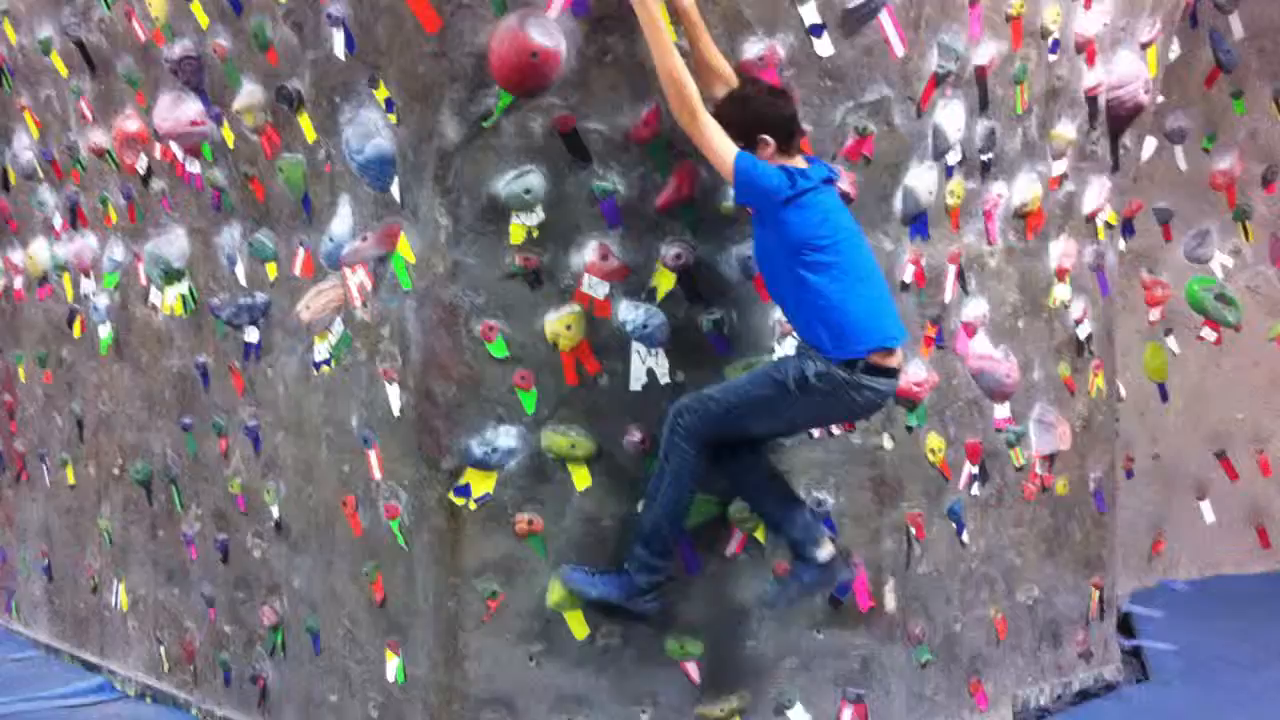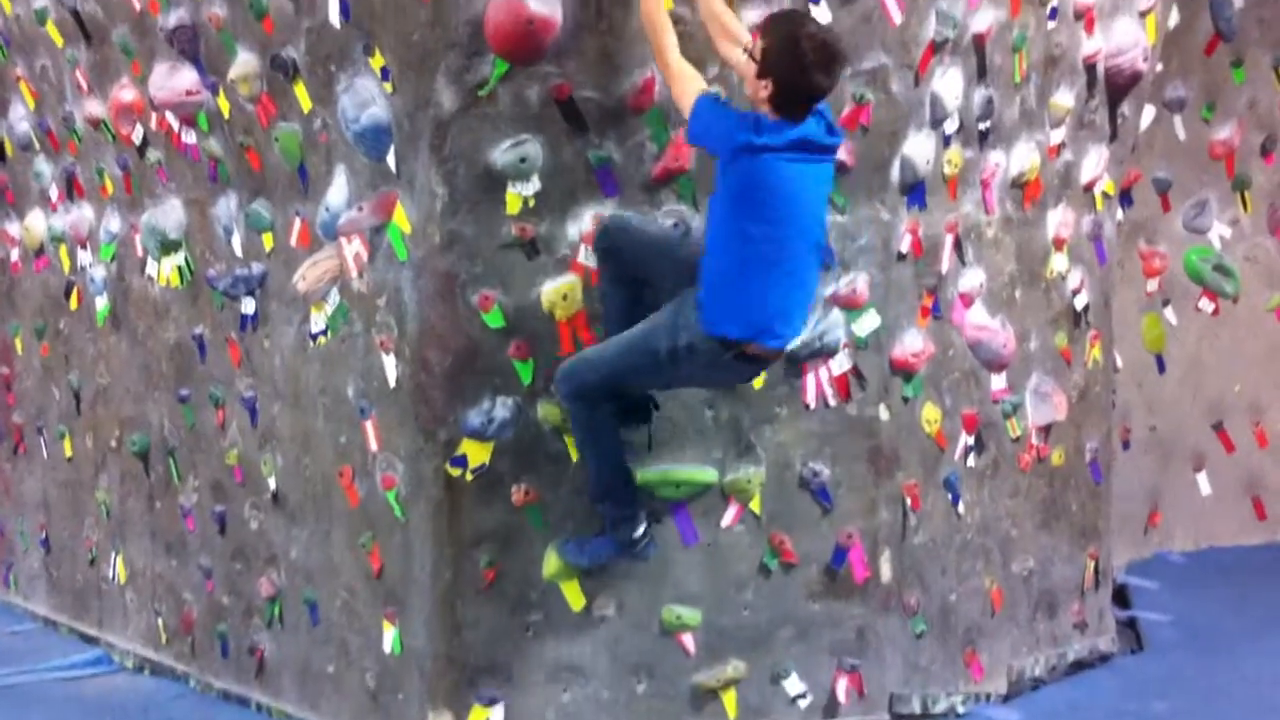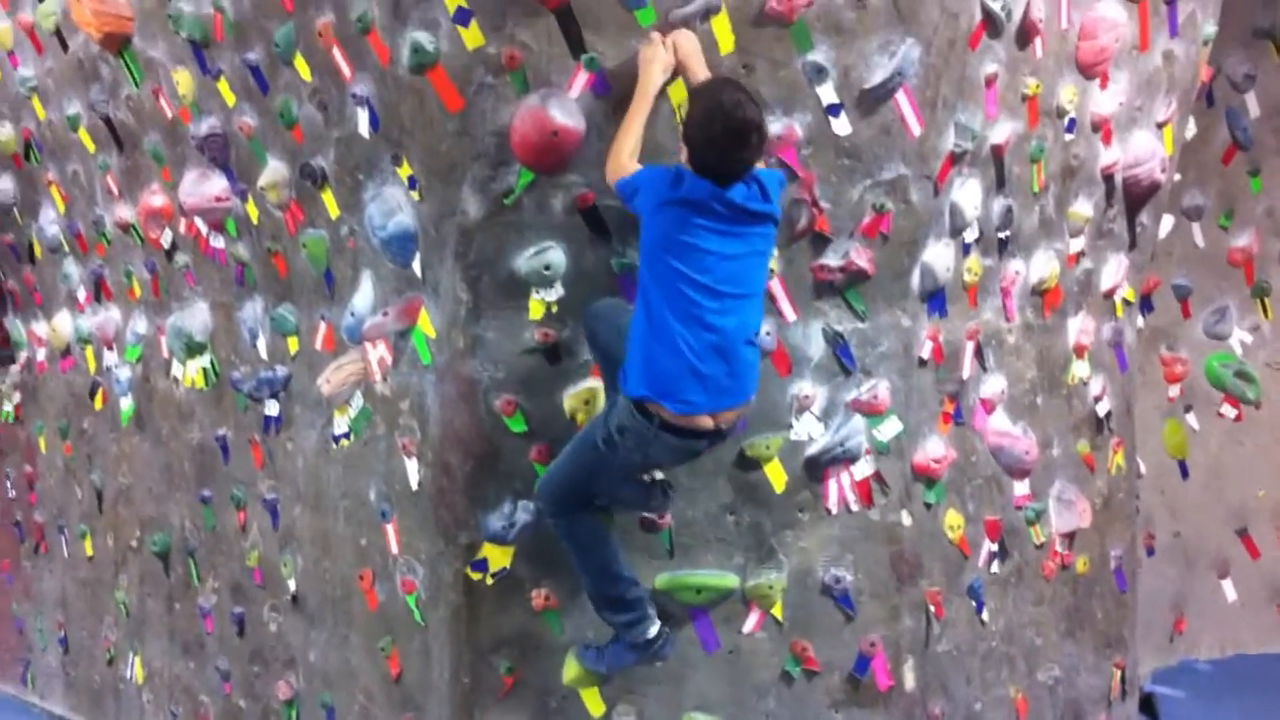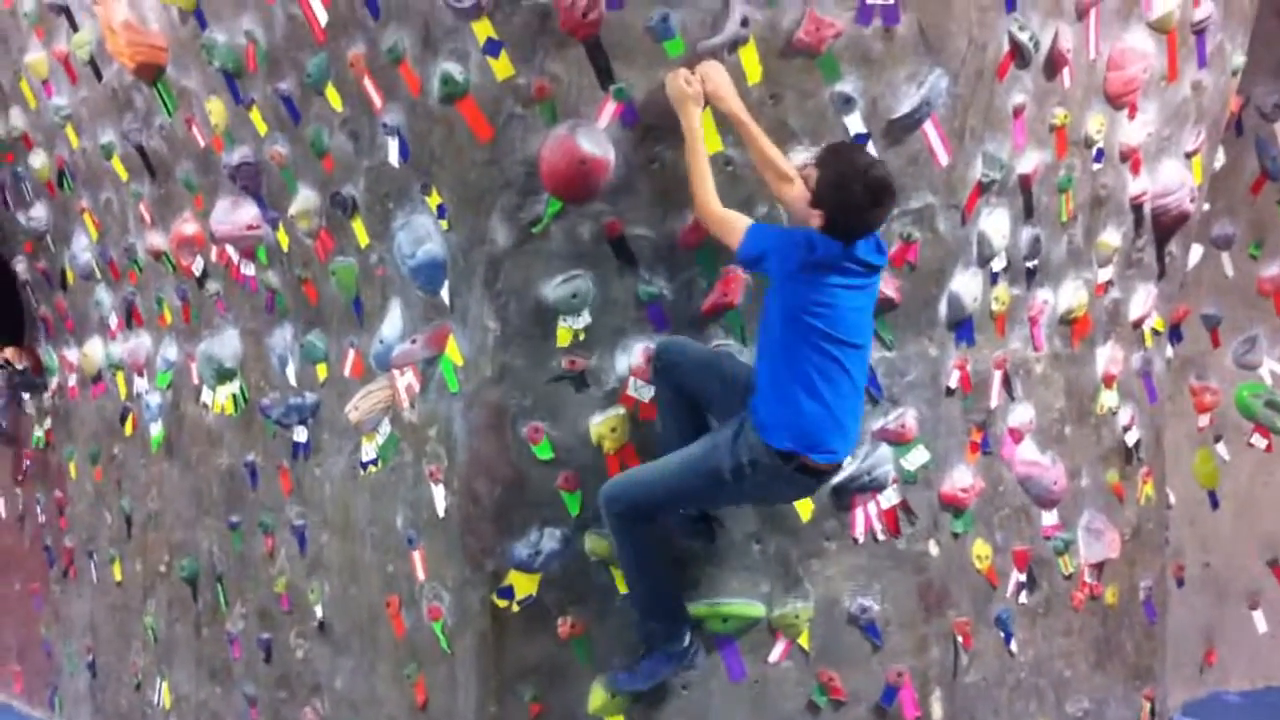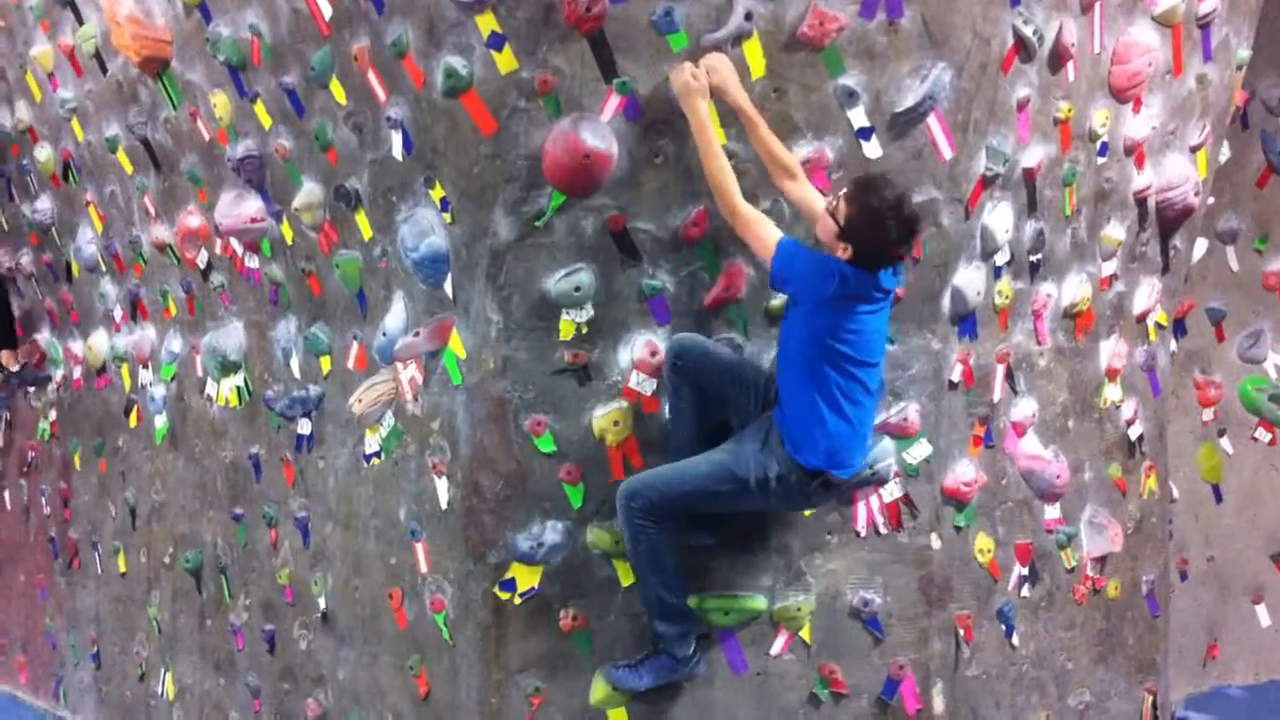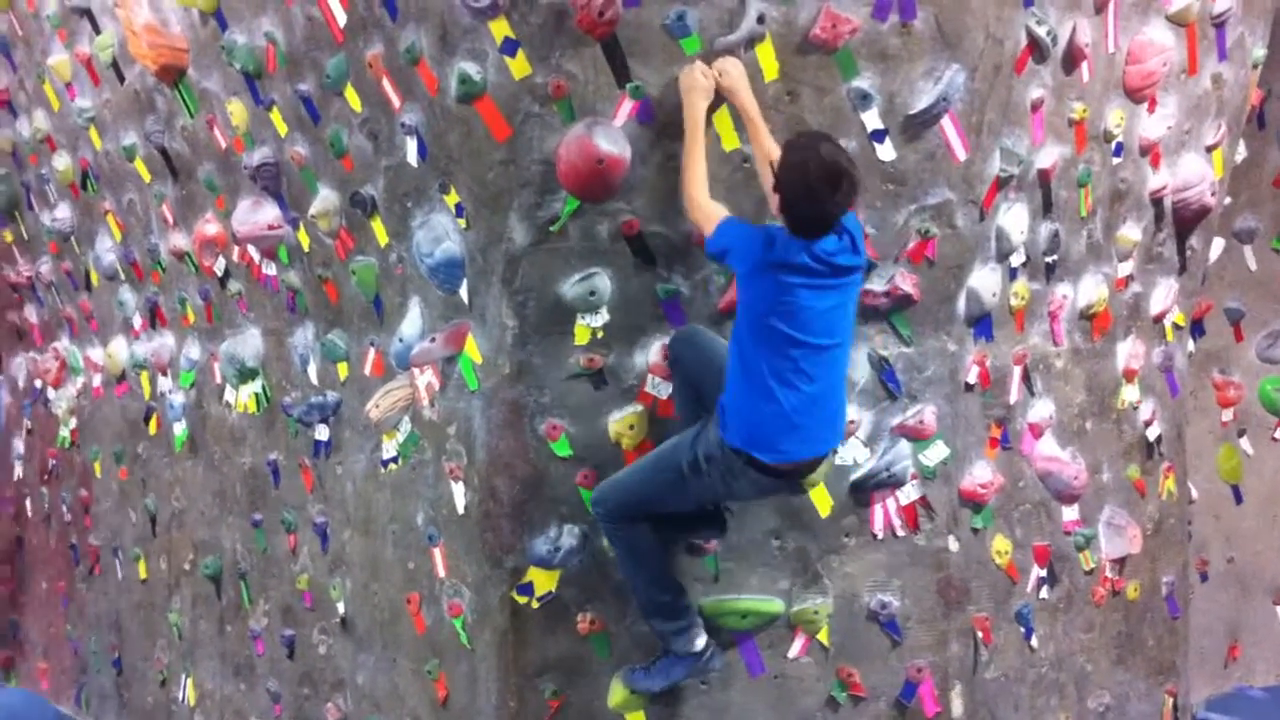
dt=0.7s
person 1, frame 1
left shoulder: (777, 189)
right shoulder: (802, 174)
left elbow: (692, 116)
right elbow: (725, 90)
left hip: (850, 373)
right hip: (858, 365)
left knee: (689, 422)
right knee: (720, 434)
left ankle: (639, 581)
right ankle: (816, 550)
person 1, frame 2
left shoulder: (744, 139)
right shoulder: (816, 127)
left elbow: (669, 59)
left hip: (722, 338)
right hip: (757, 307)
left knee: (577, 385)
right knee: (615, 235)
left ankle: (625, 529)
right ankle: (623, 393)
person 1, frame 3
left shoulder: (669, 194)
right shoulder: (765, 196)
left elbow: (618, 164)
right elbow: (736, 147)
left wrist: (651, 79)
right wrist: (696, 68)
left hip: (662, 417)
right hip: (729, 414)
left knee: (559, 498)
right knee: (605, 317)
left ankle: (639, 629)
right ankle: (638, 480)
person 1, frame 4
left shoulder: (800, 253)
right shoulder: (865, 242)
left elbow: (709, 211)
right elbow: (783, 180)
left wrist: (691, 115)
right wrist: (731, 106)
left hip: (782, 455)
right hip: (805, 431)
left knee: (619, 502)
right knee: (671, 357)
left ankle: (670, 641)
right ankle: (691, 495)
person 1, frame 5
left shoulder: (829, 279)
right shoulder: (869, 262)
left elbow: (735, 208)
right elbow: (791, 179)
left wrist: (696, 107)
right wrist: (736, 96)
left hip: (803, 464)
right hip: (799, 419)
left knee: (637, 500)
right knee: (685, 353)
left ankle: (677, 648)
right ankle: (696, 491)
person 1, frame 6
left shoulder: (763, 252)
right shoulder: (848, 239)
left elbow: (697, 199)
right elbow: (792, 181)
left wrist: (696, 104)
right wrist: (744, 98)
left hip: (754, 456)
right hip: (814, 445)
left knee: (611, 505)
right knee: (686, 346)
left ankle: (686, 644)
right ankle: (696, 506)
